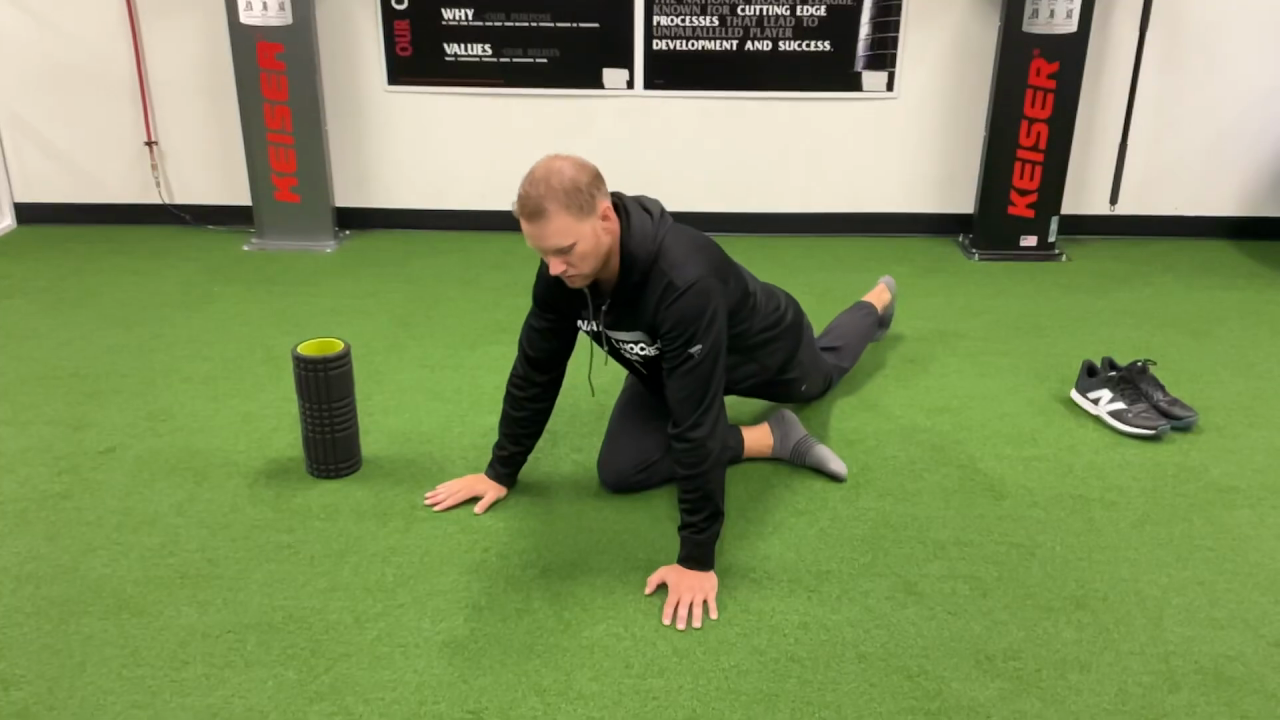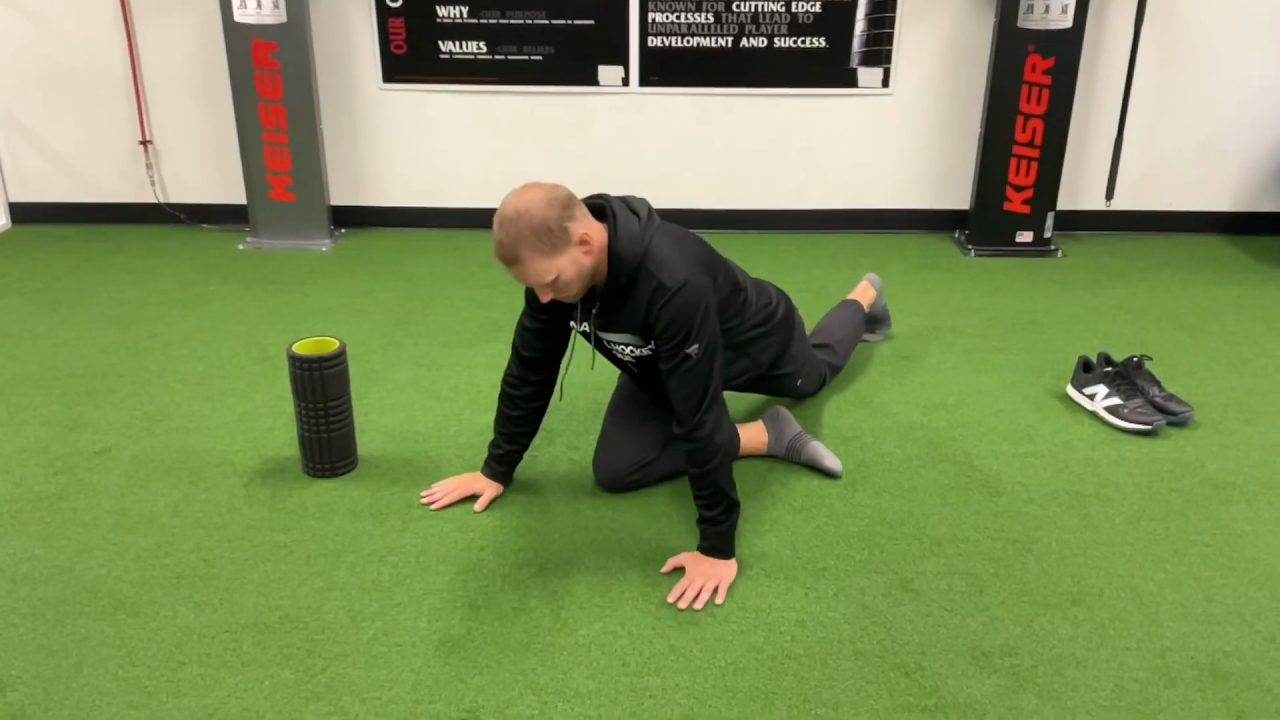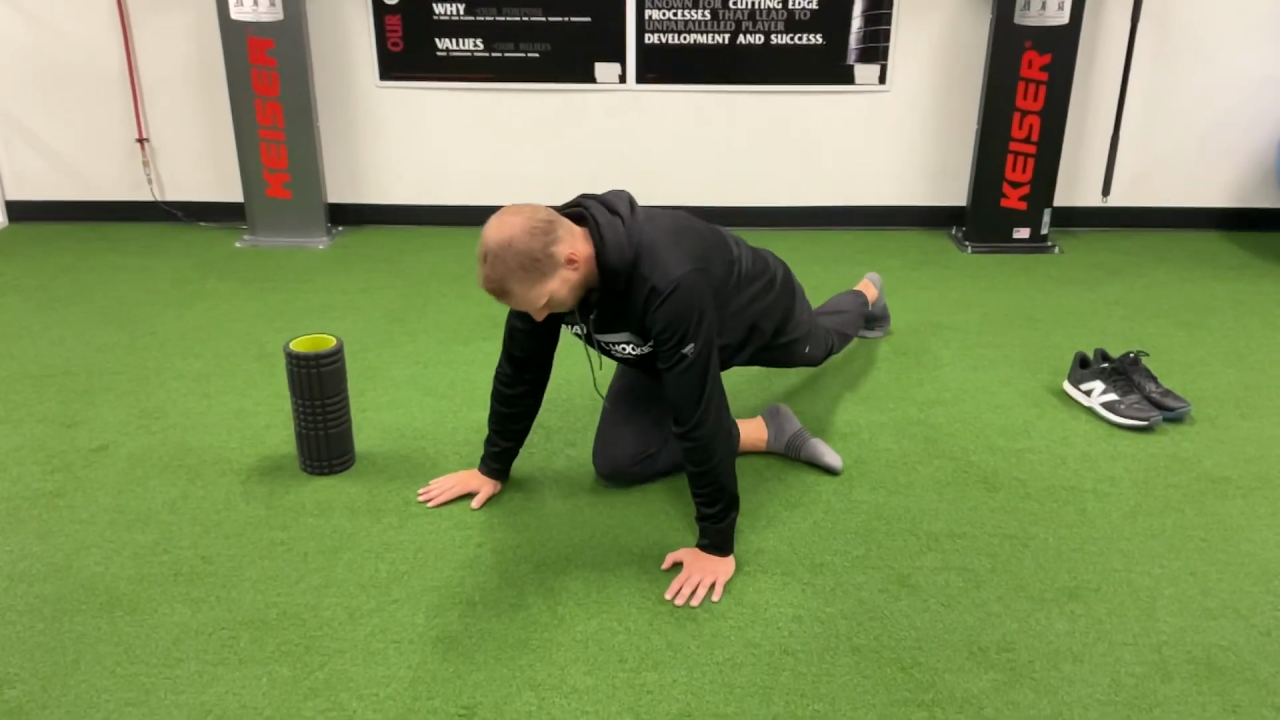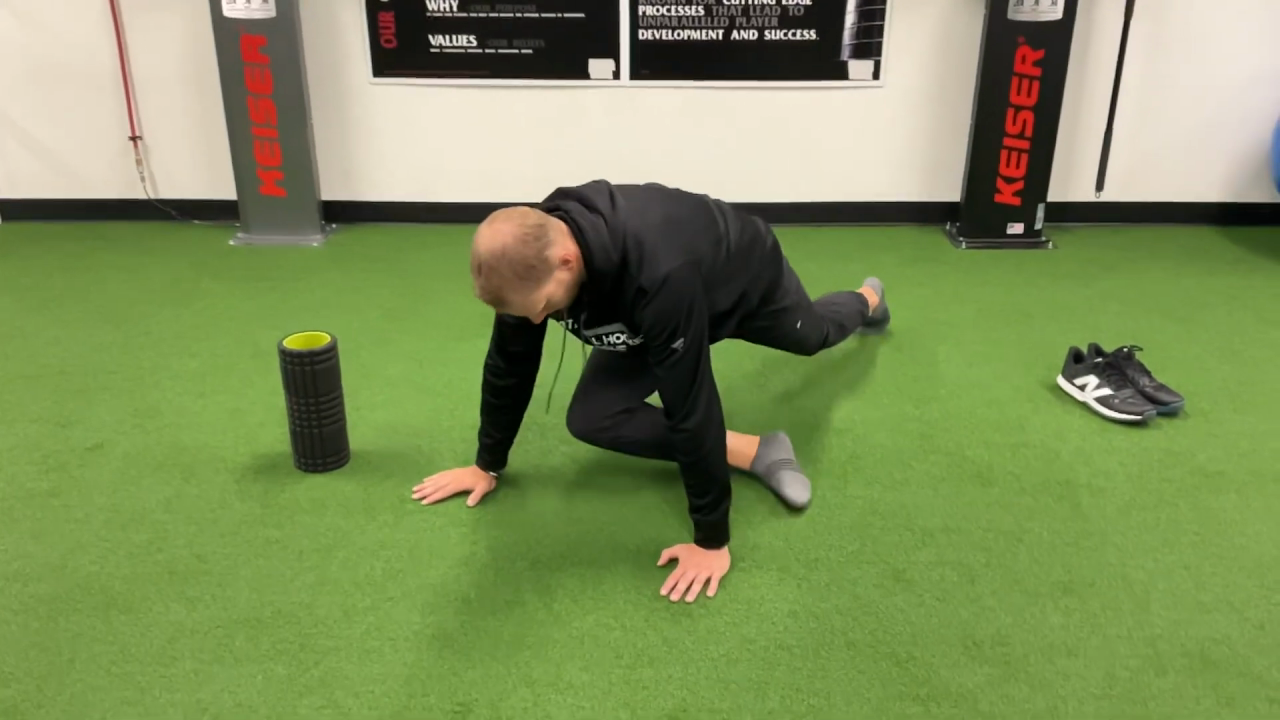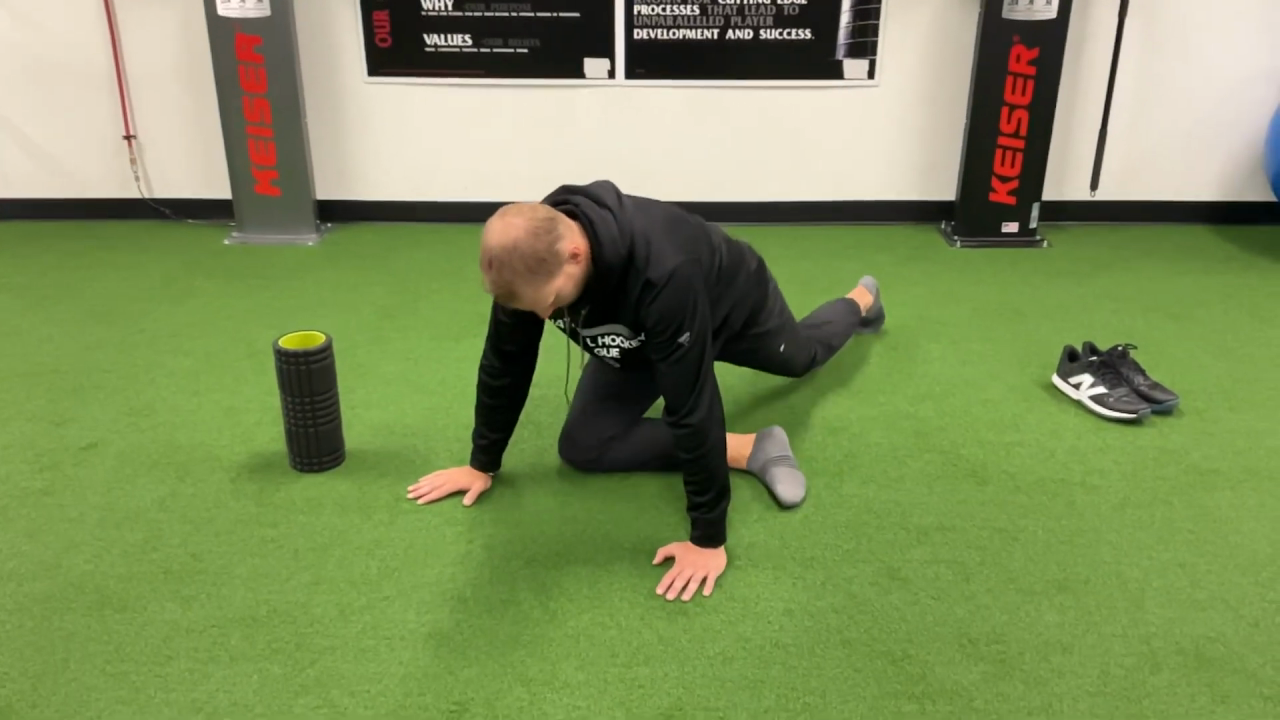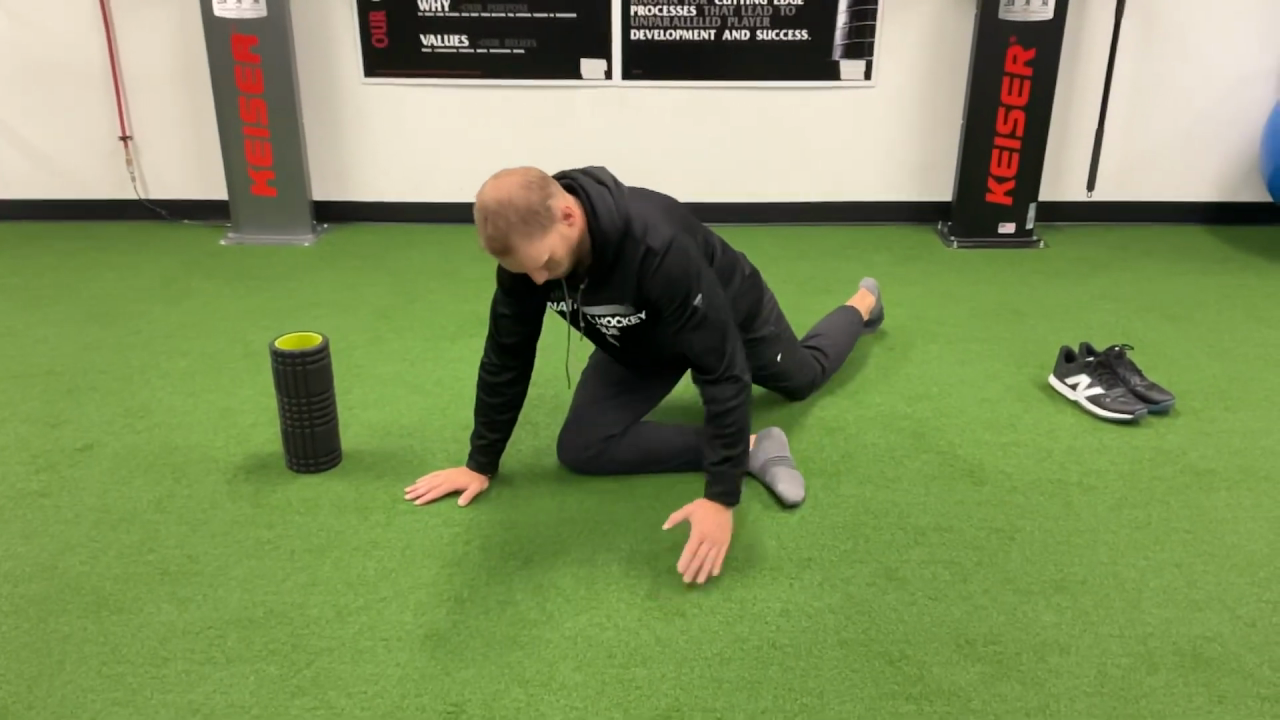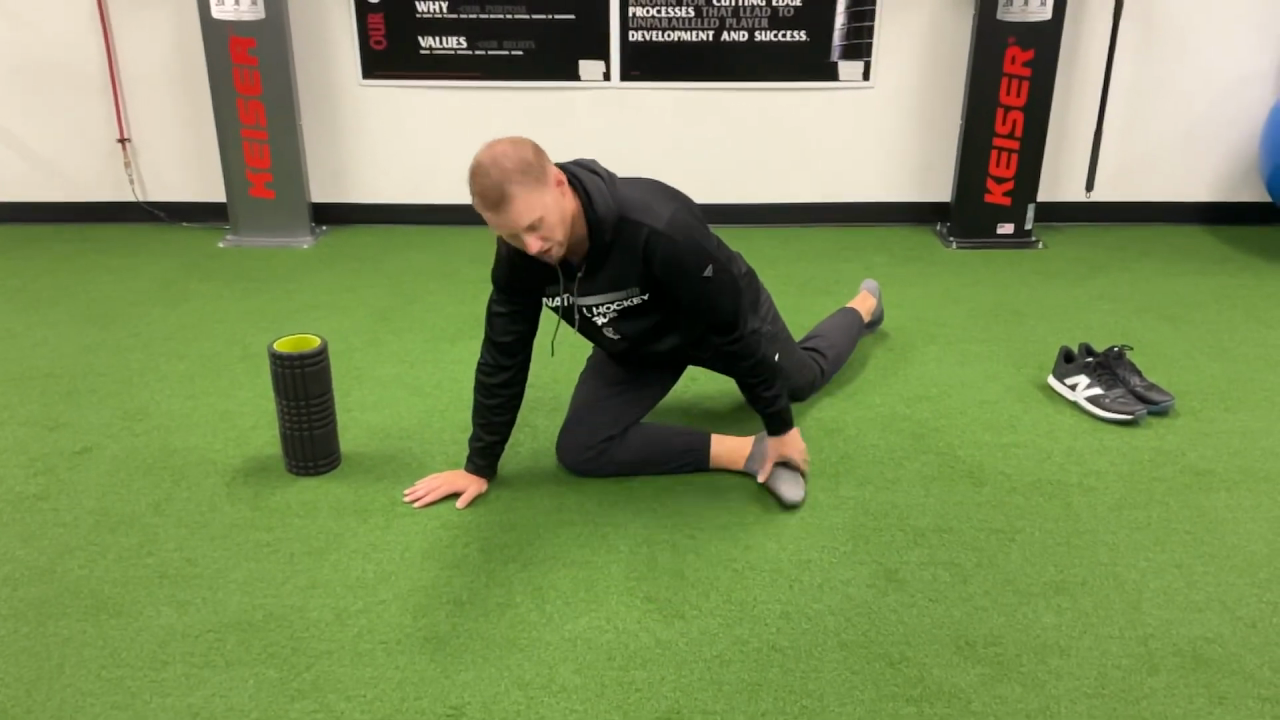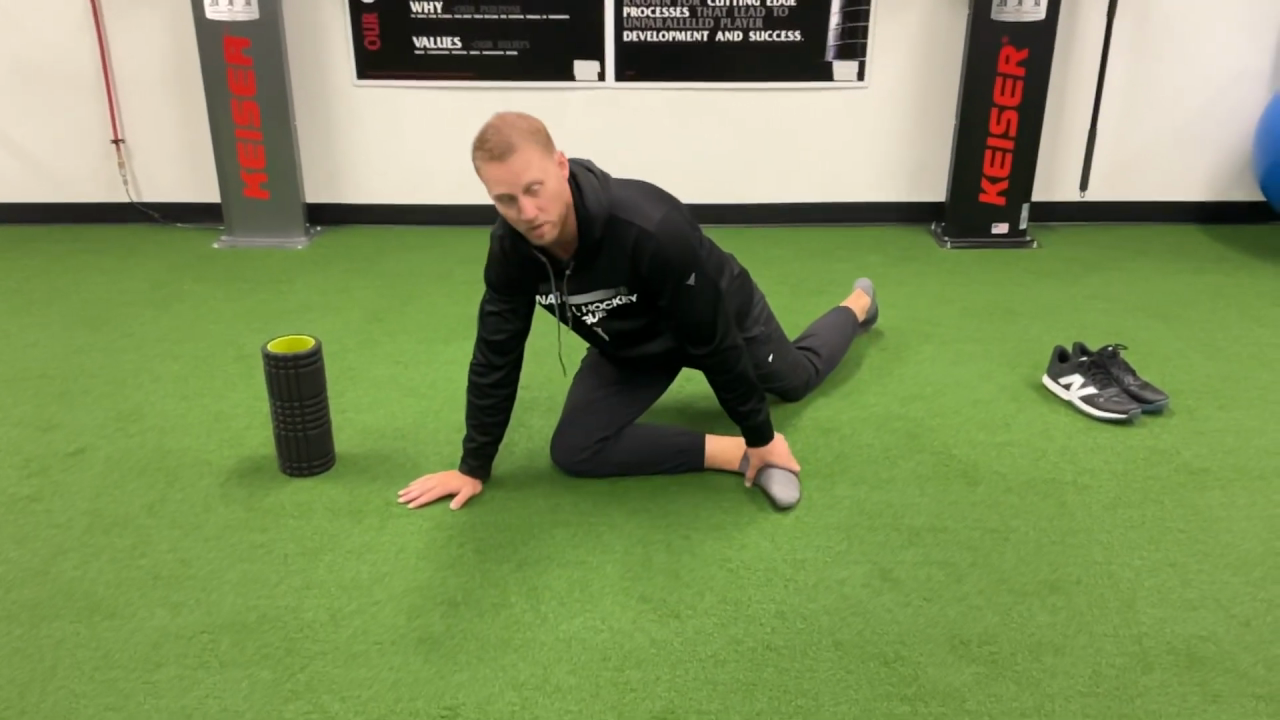
dt=0.3s
person 1, frame 1
left shoulder: (684, 280)
right shoulder: (562, 269)
left elbow: (697, 420)
right elbow: (537, 369)
left wrist: (697, 560)
right wrist: (500, 472)
left hip: (764, 349)
left knee: (823, 372)
right knee: (619, 470)
left ankle: (877, 300)
right ankle: (772, 438)
person 1, frame 2
left shoulder: (674, 282)
right shoulder: (553, 264)
left elbow: (699, 416)
right elbow: (530, 369)
left wrist: (717, 548)
right wrist: (496, 469)
left hip: (757, 346)
left knee: (816, 369)
right knee: (614, 469)
left ankle: (864, 298)
right ankle: (767, 435)
person 1, frame 3
left shoulder: (669, 281)
right shoulder: (538, 263)
left elbow: (698, 411)
right elbow: (521, 370)
left wrist: (717, 545)
right wrist: (492, 468)
left hip: (758, 309)
left knee: (816, 346)
right knee: (616, 460)
left ankle: (867, 296)
right ankle: (770, 433)
person 1, frame 4
left shoulder: (659, 273)
right shoulder: (529, 257)
left elbow: (690, 405)
right elbow: (509, 363)
left wrist: (711, 539)
right wrist: (487, 464)
left hip: (746, 275)
left knee: (812, 333)
right knee: (590, 417)
left ankle: (867, 301)
right ankle: (754, 454)
person 1, frame 5
left shoulder: (663, 272)
right shoulder: (531, 258)
left elbow: (691, 403)
right elbow: (505, 364)
left wrist: (707, 537)
right wrist: (482, 464)
left hip: (733, 307)
left knee: (801, 357)
right knee: (582, 447)
left ankle: (860, 300)
right ankle: (749, 450)
person 1, frame 6
left shoulder: (658, 244)
right shoulder: (528, 241)
left elbow: (722, 367)
right elbow: (507, 356)
left wrist: (721, 498)
right wrist: (480, 463)
left hip: (730, 313)
left knee: (802, 376)
right knee: (580, 449)
left ankle: (862, 303)
right ankle: (750, 448)
person 1, frame 7
left shoulder: (660, 228)
right shoulder: (518, 253)
left elbow: (732, 331)
right elbow: (504, 357)
left wrist: (779, 426)
right wrist: (479, 467)
left hip: (726, 316)
right hip: (636, 345)
left knee: (801, 379)
right knee: (580, 450)
left ankle: (862, 306)
right ankle: (742, 453)
person 1, frame 8
left shoulder: (651, 228)
right shoulder: (511, 247)
left elbow: (713, 342)
right elbow: (496, 356)
left wrist: (761, 436)
right wrist: (473, 467)
left hip: (721, 315)
right hip: (630, 345)
left knee: (797, 379)
right knee: (574, 451)
left ankle: (856, 305)
right ankle: (734, 454)
